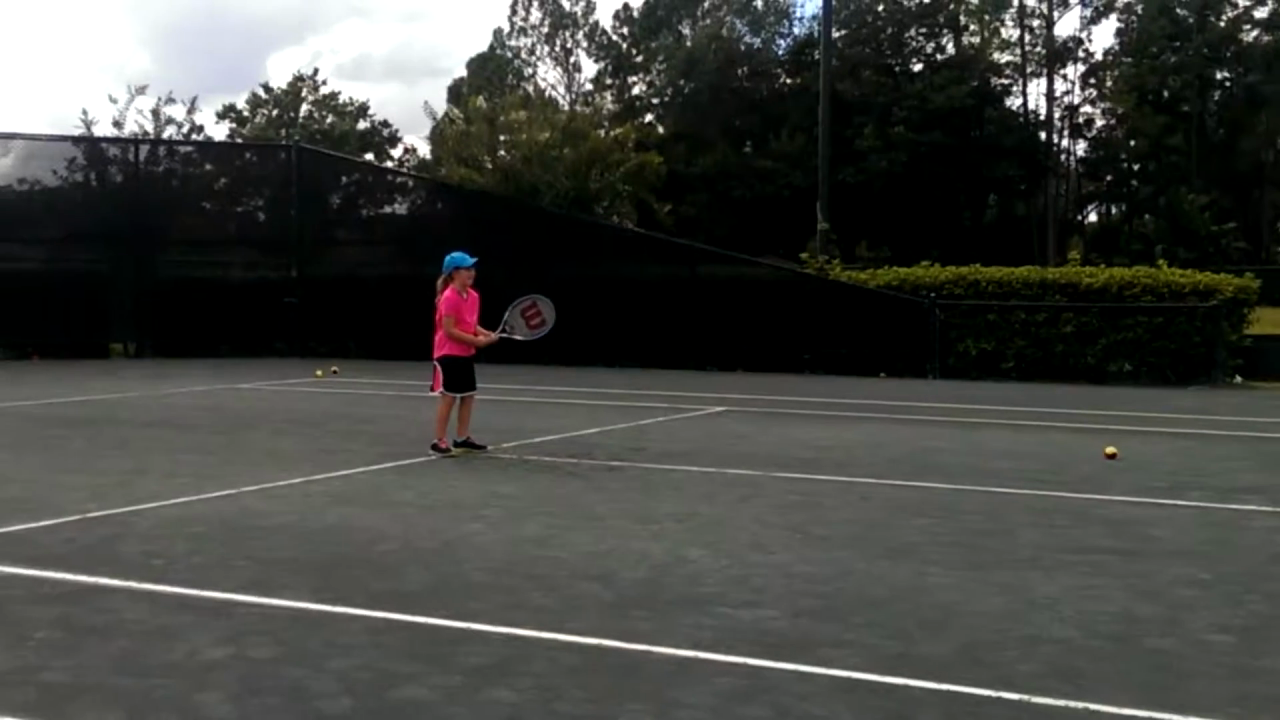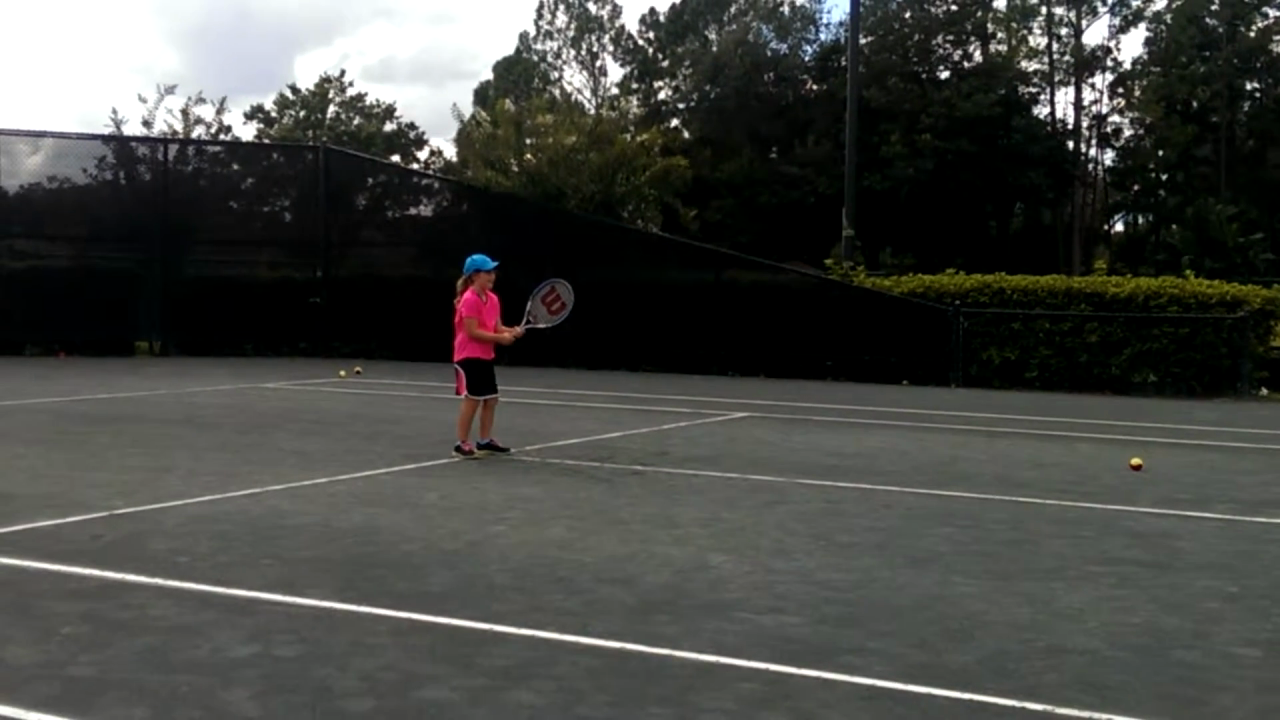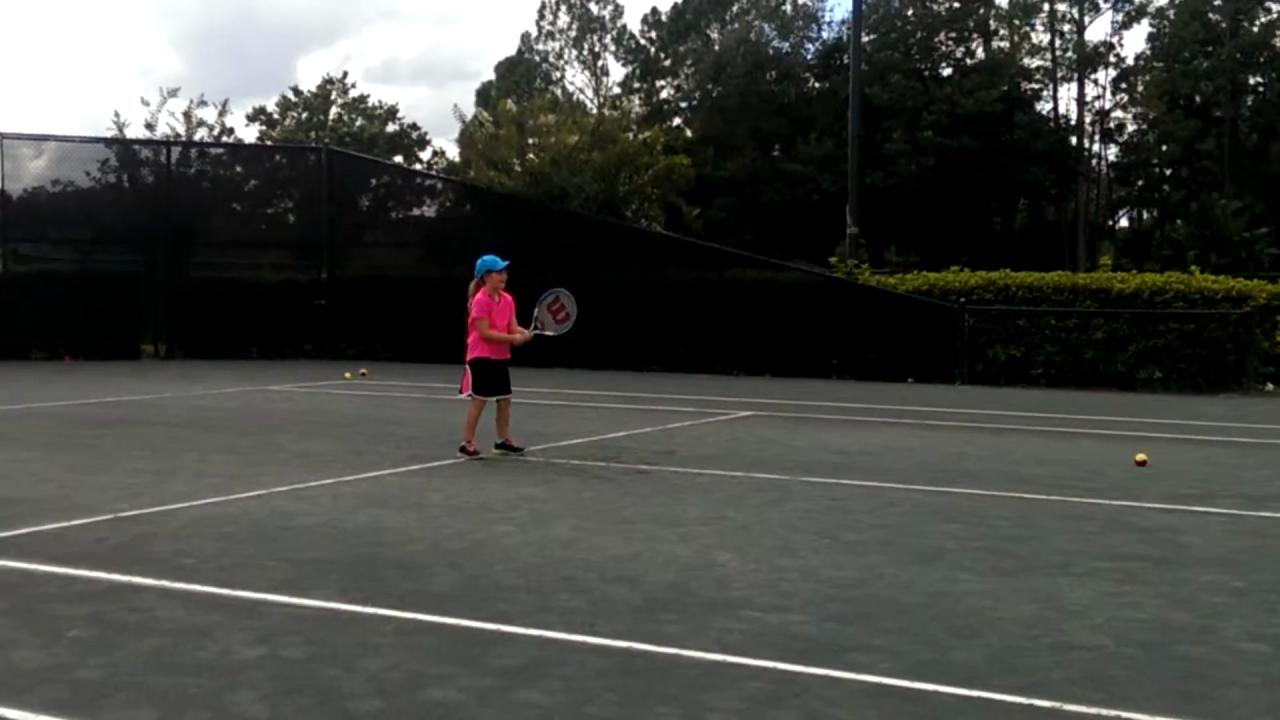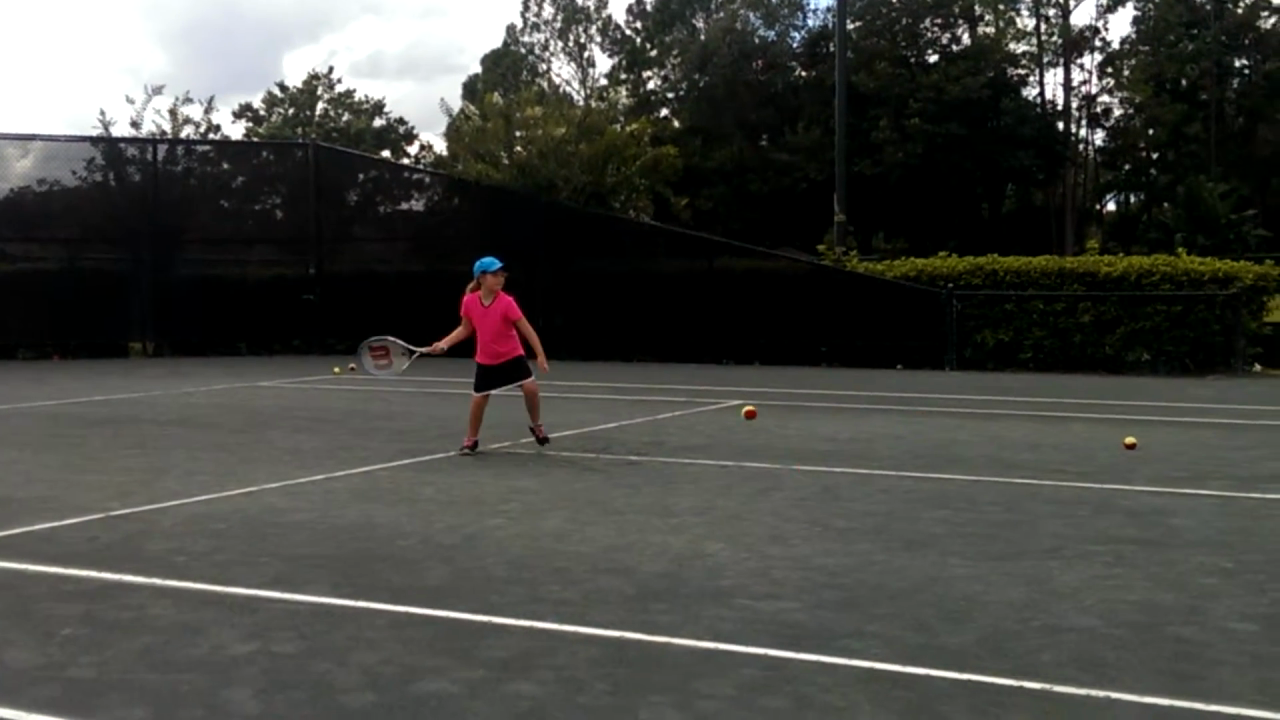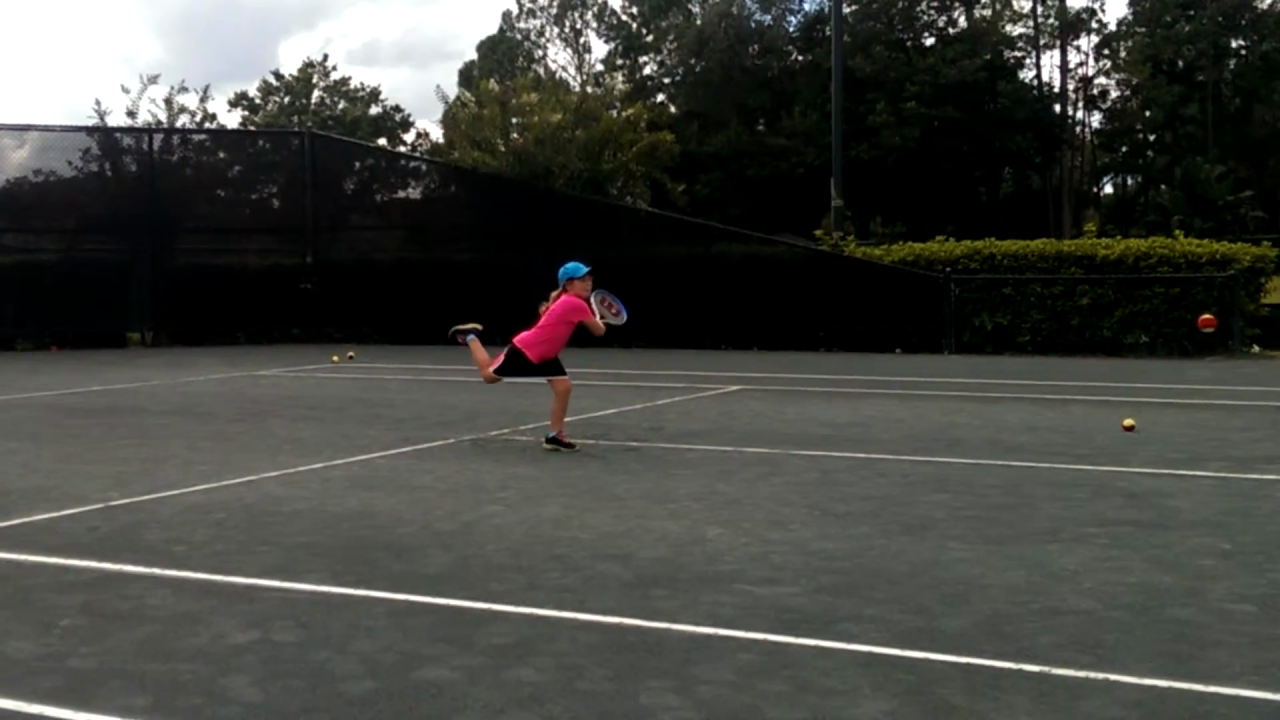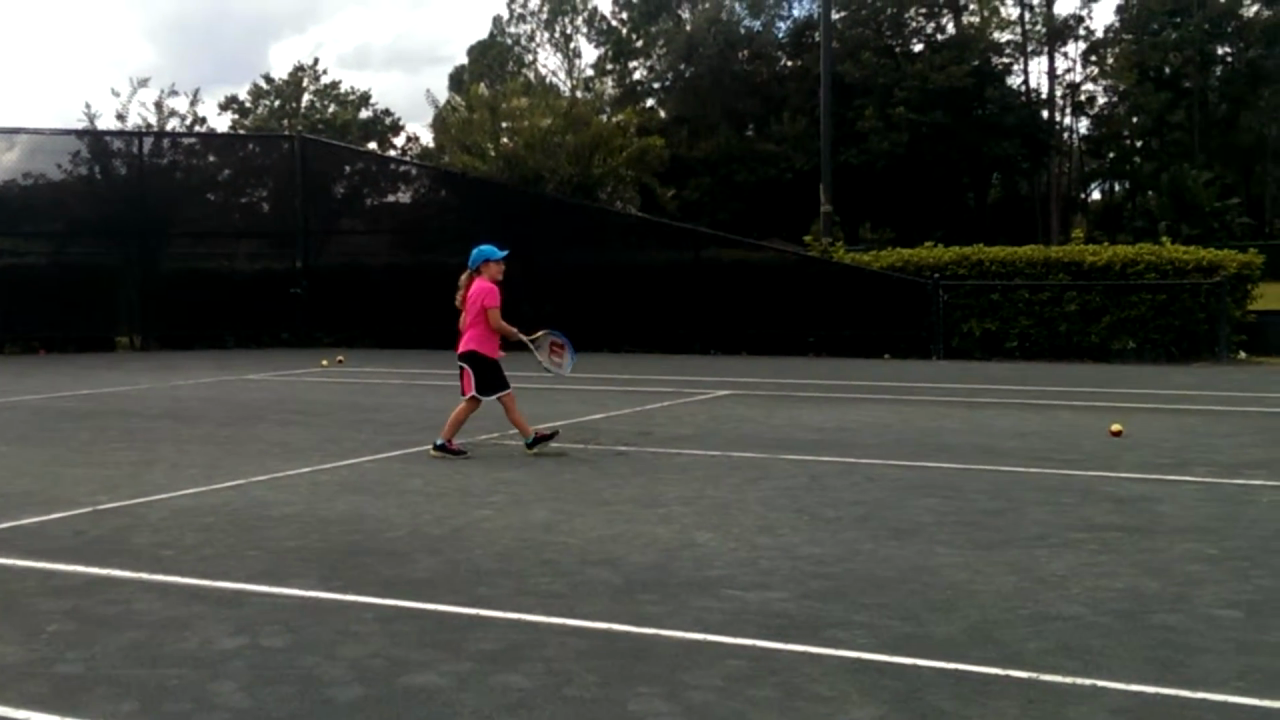
dt=0.7s
person 1, frame 1
left shoulder: (473, 296)
right shoulder: (449, 297)
right elbow: (449, 330)
left wrist: (486, 334)
right wrist: (475, 340)
left hip: (466, 354)
right hip: (449, 354)
left knee: (468, 396)
right knee: (448, 397)
left ankle: (462, 438)
right ankle: (438, 441)
person 1, frame 2
left shoulder: (493, 299)
right shoulder: (469, 299)
left elbow: (496, 327)
right elbow: (472, 331)
left wrist: (511, 331)
right wrist: (500, 338)
left hip: (486, 357)
right hip: (470, 357)
left knee: (491, 399)
right knee: (472, 399)
left ankle: (485, 440)
right ankle: (461, 443)
person 1, frame 3
left shoulder: (507, 299)
right shoulder: (480, 300)
left elbow: (513, 327)
right elbow: (484, 332)
left wrist: (523, 333)
right wrist: (512, 338)
left hip: (501, 357)
right hip: (481, 357)
left knee: (505, 399)
right knee: (478, 401)
left ankle: (503, 440)
right ankle: (467, 444)
person 1, frame 4
left shoulder: (507, 302)
right shoulder: (469, 301)
left elbow: (526, 328)
right elbow: (465, 328)
left wrist: (541, 355)
right wrist: (444, 343)
left hip: (512, 356)
right hip: (486, 360)
left knee: (531, 388)
right knee: (479, 400)
left ankle: (536, 426)
right ankle: (471, 439)
person 1, frame 5
left shoulder: (568, 302)
right shoulder: (577, 304)
right elbow: (599, 331)
right wrist: (600, 322)
left hip: (545, 355)
right hip: (525, 350)
left knee: (564, 387)
right knee: (489, 375)
left ankle: (555, 436)
right ankle: (469, 335)
person 1, frame 6
left shoulder: (474, 288)
right shoulder: (489, 289)
left elbow: (462, 324)
right elbow: (495, 323)
right wrist: (514, 334)
left hip: (485, 354)
right hip: (476, 353)
left knee: (507, 397)
right knee: (472, 400)
left ankle: (531, 438)
right ankle: (442, 443)
